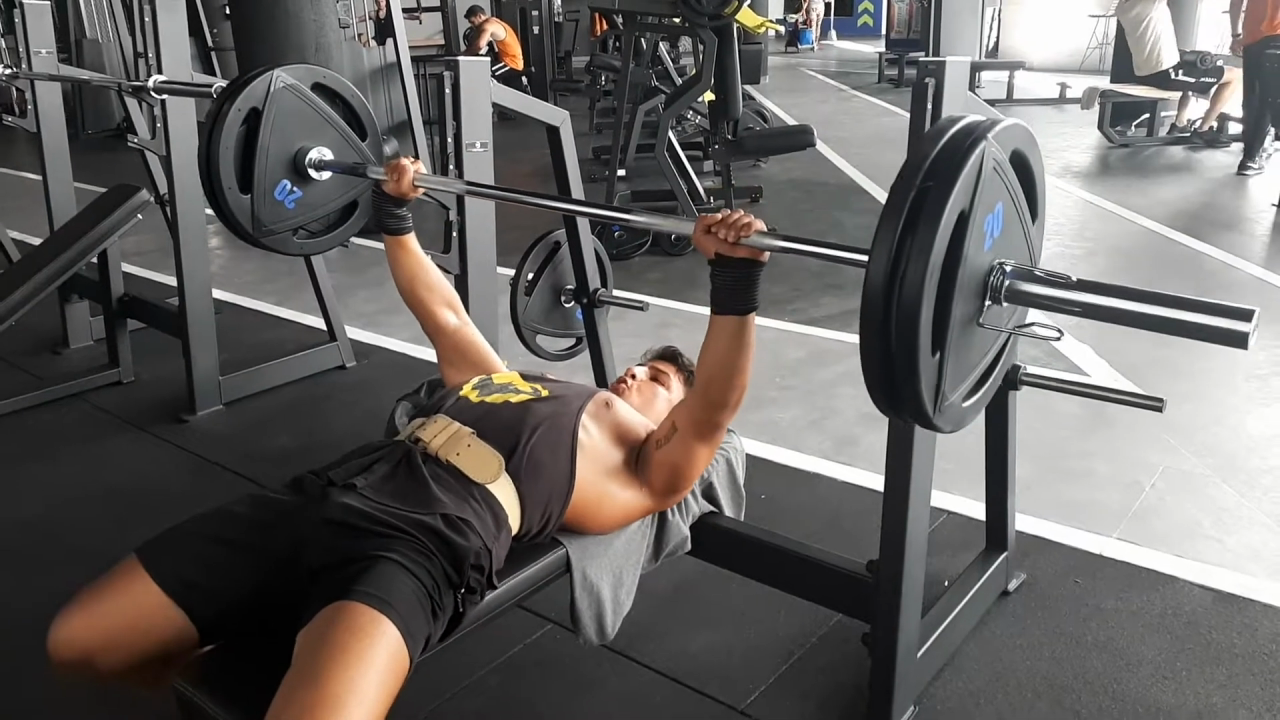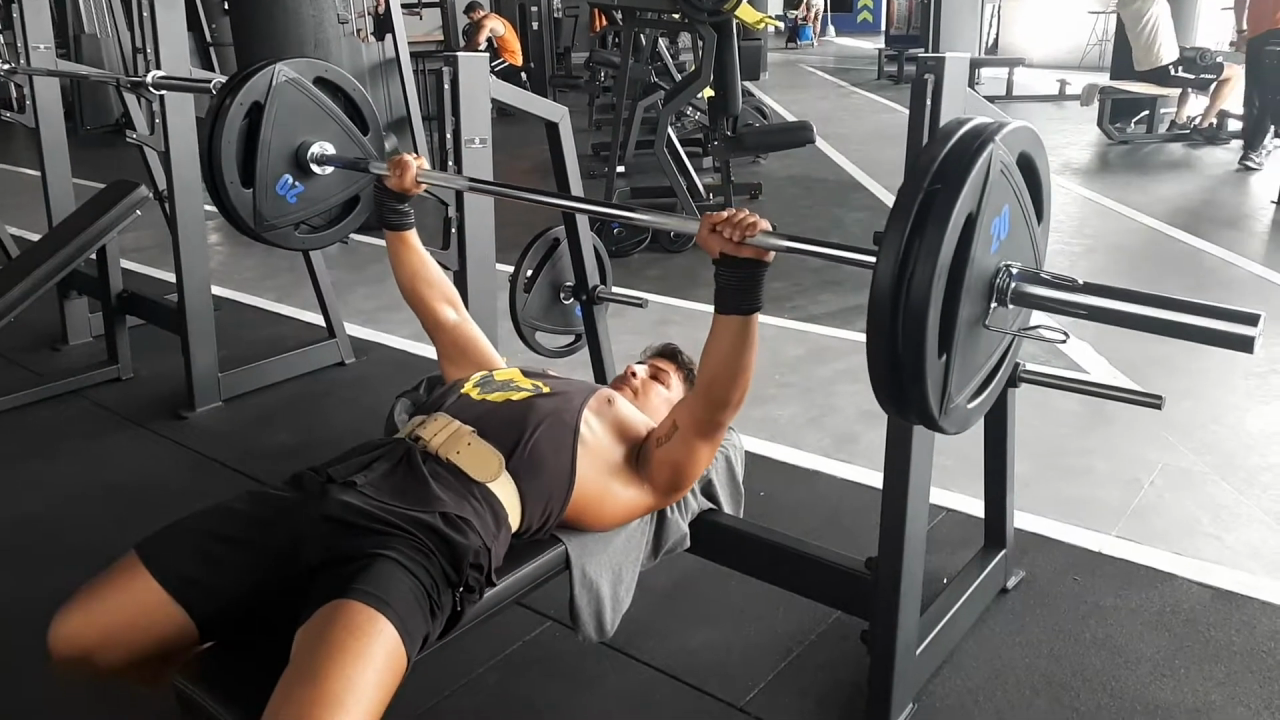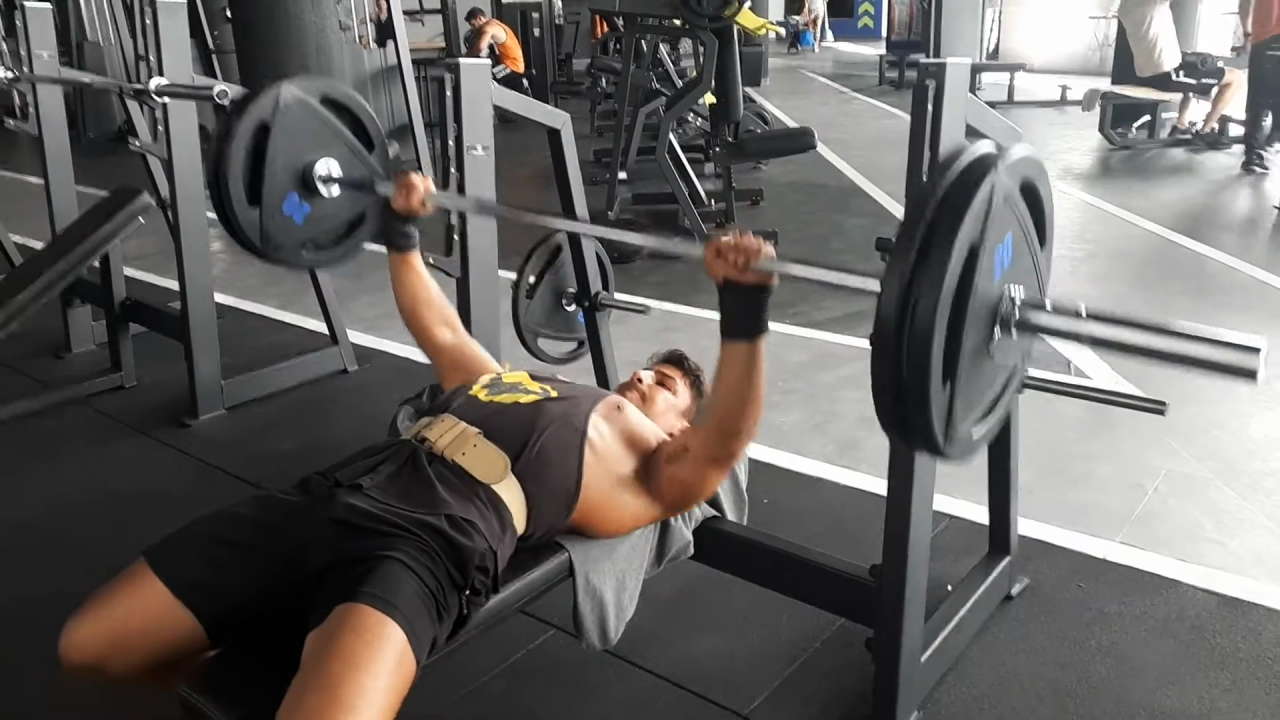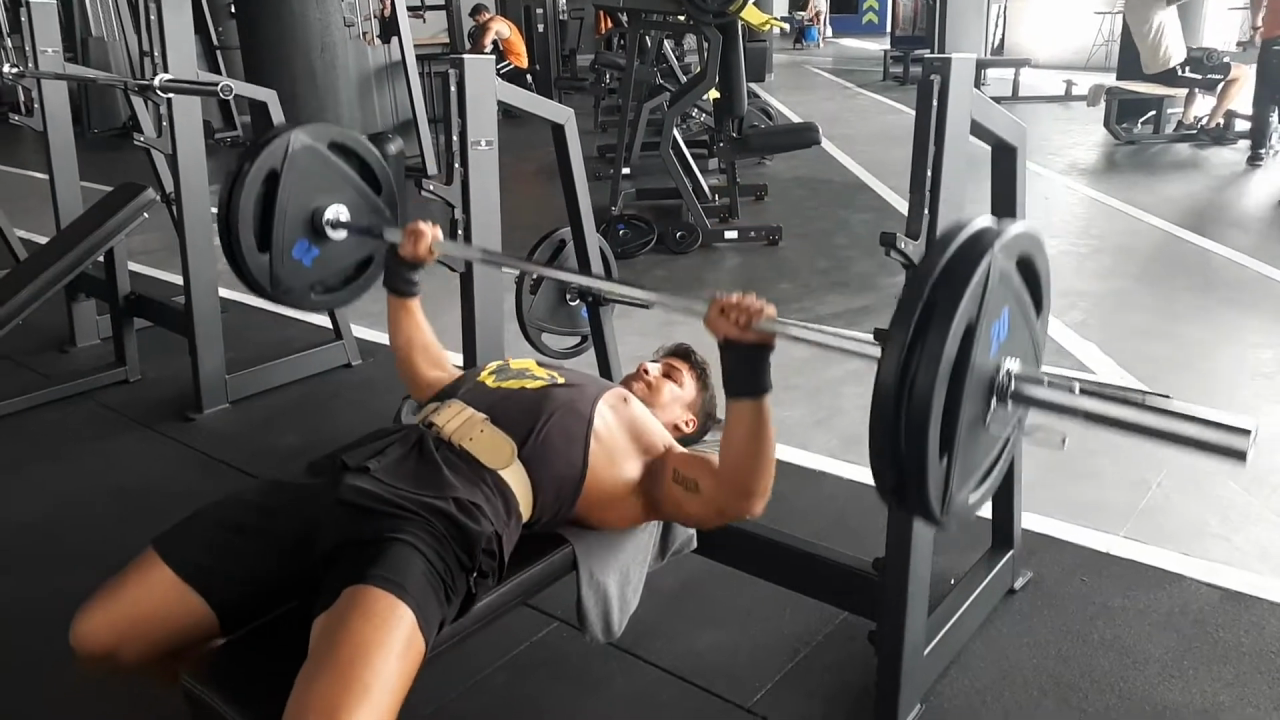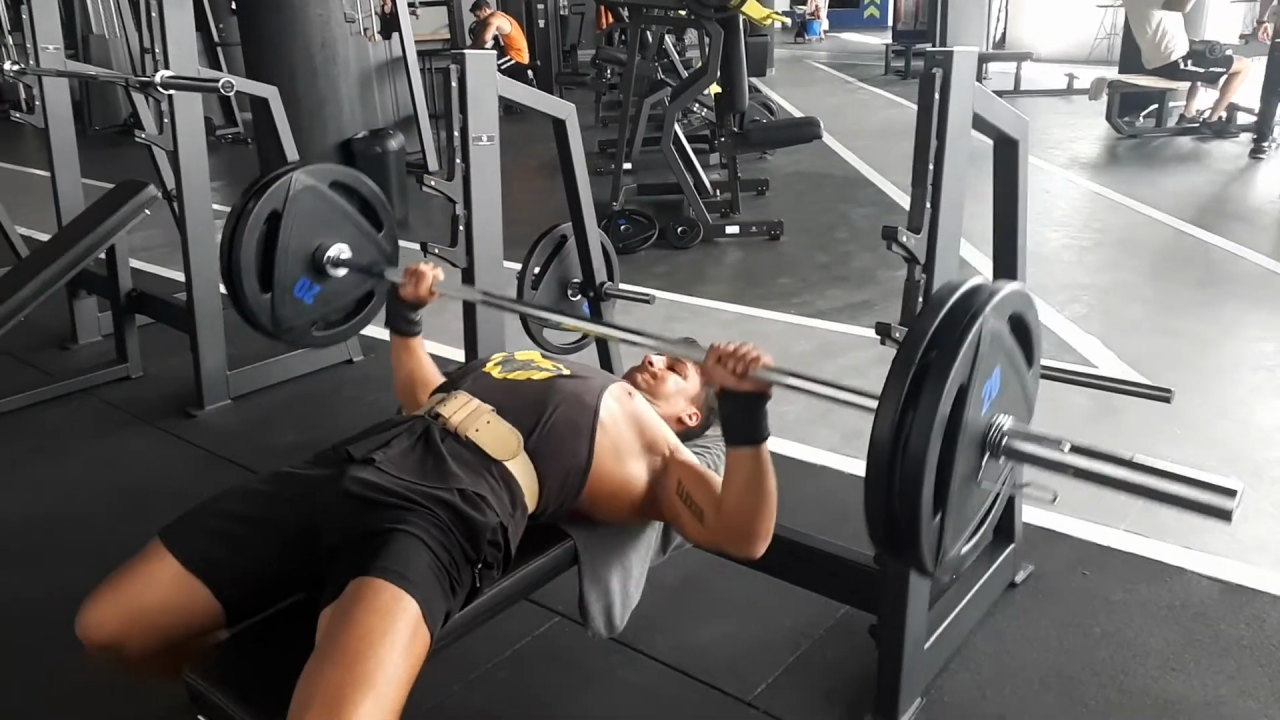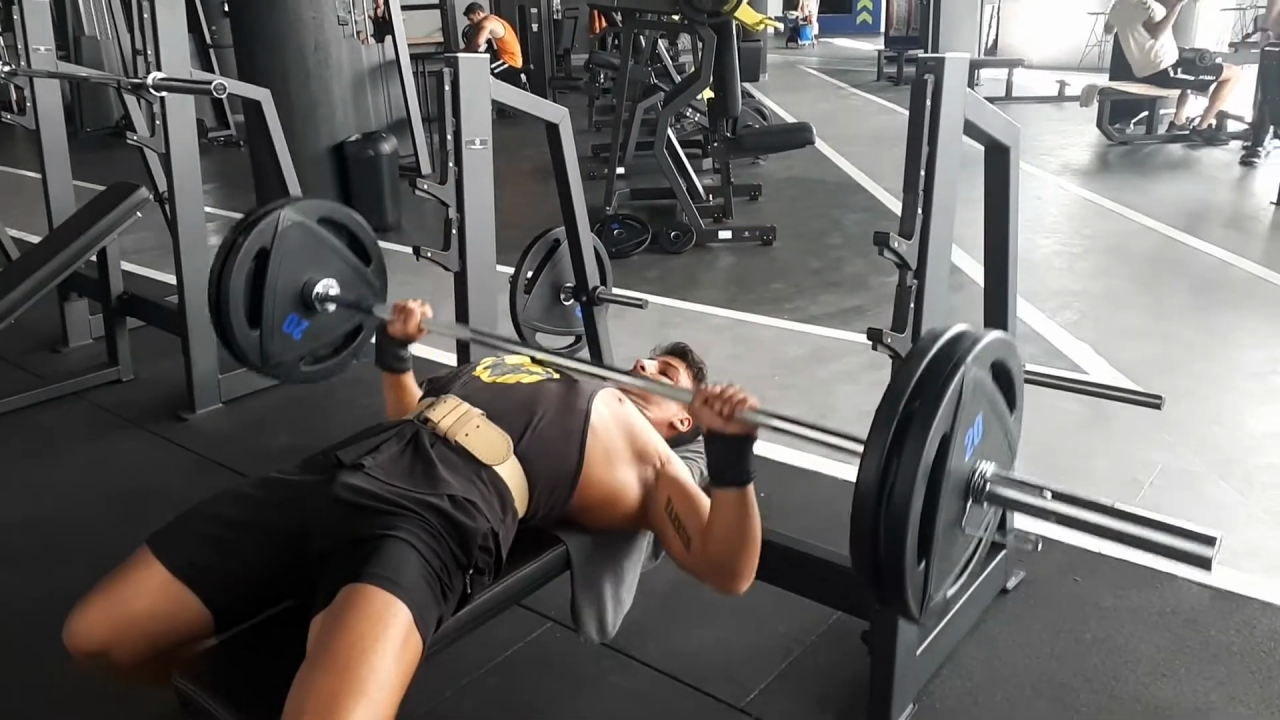
dt=0.2s
person 1, frame 1
left shoulder: (646, 466)
right shoulder: (515, 388)
left elbow: (713, 410)
right elbow: (441, 312)
left wrist: (735, 282)
right wrist: (394, 213)
left hip: (427, 538)
right hip: (333, 493)
right knee: (76, 642)
person 1, frame 2
left shoulder: (645, 463)
right shoulder: (509, 382)
left elbow: (715, 409)
right elbow: (441, 307)
left wrist: (739, 281)
right wrist: (396, 207)
left hip: (426, 536)
right hip: (333, 488)
right knee: (77, 640)
person 1, frame 3
left shoulder: (651, 470)
right shoulder: (515, 386)
left elbow: (726, 441)
right elbow: (438, 330)
left wrist: (745, 309)
right wrist: (401, 229)
left hip: (432, 538)
right hip: (338, 493)
right knee: (87, 648)
person 1, frame 4
left shoulder: (654, 457)
right shoulder: (533, 381)
left elbow: (742, 497)
right elbow: (423, 368)
left wrist: (747, 369)
right wrist: (403, 272)
left hip: (440, 523)
right hip: (351, 476)
right knee: (100, 637)
person 1, frame 5
left shoulder: (657, 449)
right shoulder: (541, 376)
left elbow: (744, 535)
right elbow: (420, 394)
left wrist: (745, 415)
right wrist: (405, 311)
left hip: (444, 511)
right hip: (351, 467)
right knee: (106, 629)
person 1, frame 6
left shoulder: (649, 458)
right shoulder: (542, 383)
left elbow: (729, 568)
left wrist: (732, 453)
right wrist: (394, 349)
left hip: (435, 516)
right hip: (340, 472)
right knee: (95, 636)
